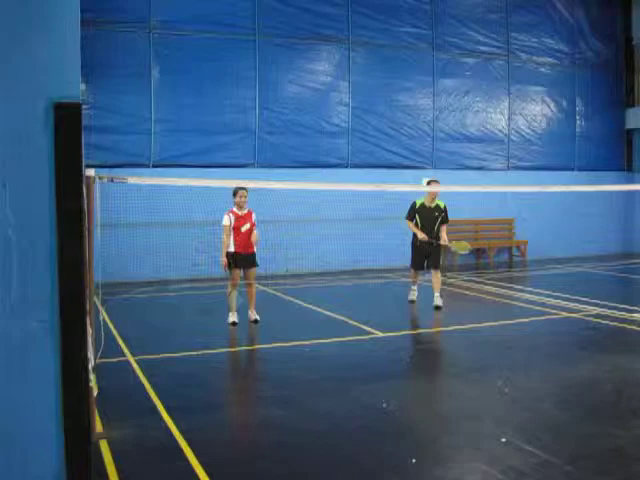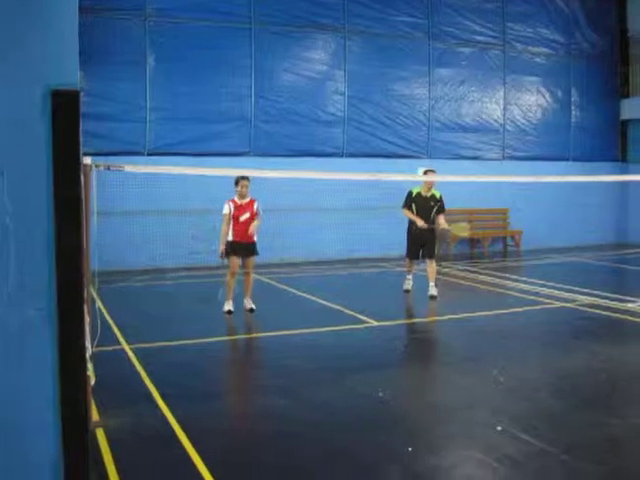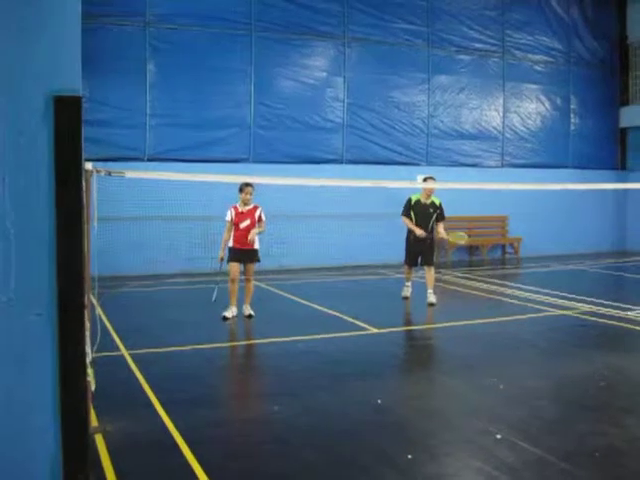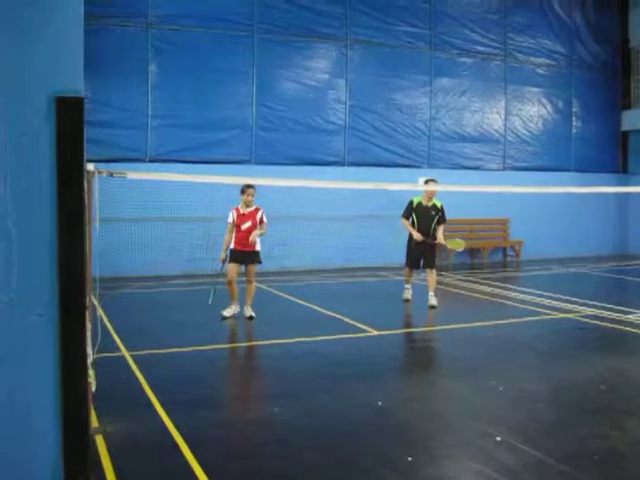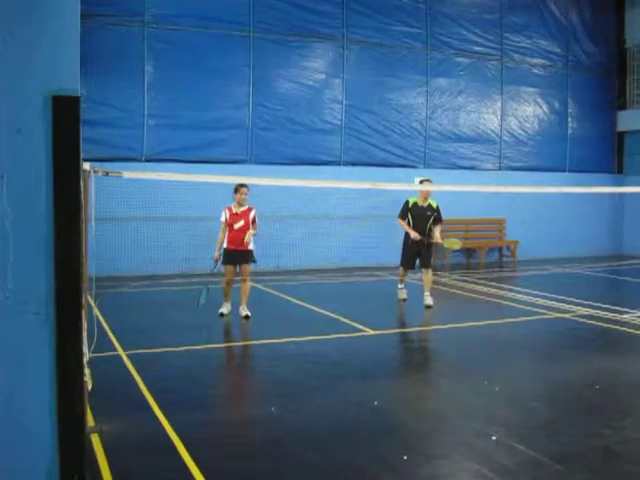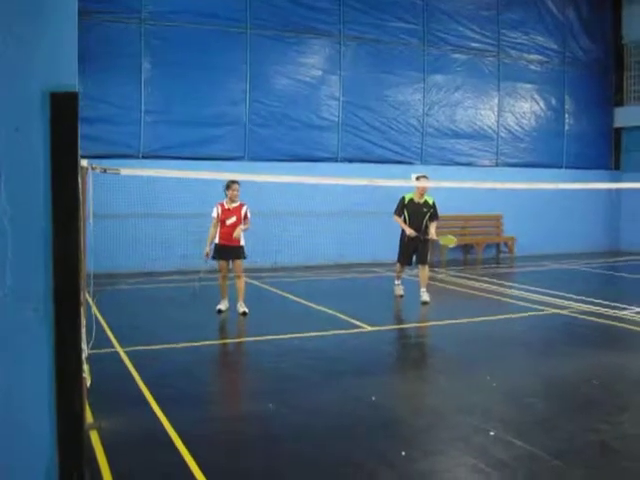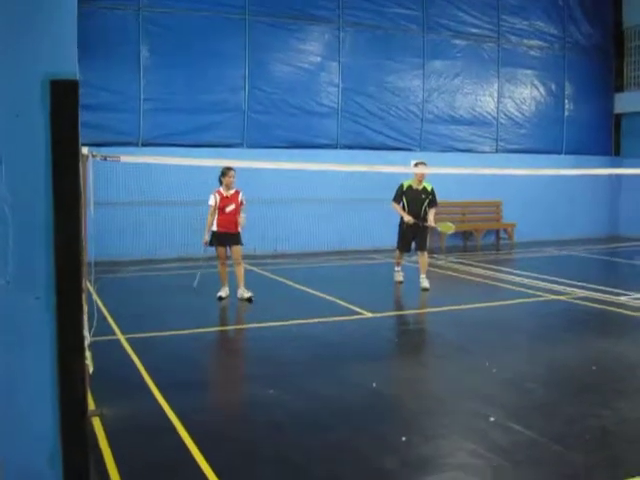
dt=0.3s
person 1, frame 1
left shoulder: (251, 214)
right shoulder: (229, 215)
right elbow: (226, 236)
left wrist: (255, 234)
right wrist: (224, 256)
left hip: (250, 253)
right hip: (235, 253)
left knee: (251, 283)
right knee: (233, 283)
left ankle: (252, 311)
right ankle: (233, 313)
person 1, frame 2
left shoulder: (254, 203)
right shoulder: (230, 204)
left elbow: (257, 219)
right elbow: (225, 225)
left wrist: (255, 224)
right wrist: (222, 244)
left hip: (250, 242)
right hip: (234, 242)
left knee: (249, 271)
right knee: (233, 271)
left ankle: (248, 299)
right ankle: (229, 301)
person 1, frame 3
left shoulder: (257, 210)
right shoulder: (232, 210)
left elbow: (262, 227)
right elbow: (228, 231)
left wrist: (255, 231)
right wrist: (222, 249)
left hip: (251, 248)
right hip: (234, 248)
left knee: (249, 278)
right knee: (233, 278)
left ankle: (247, 306)
right ankle: (233, 308)
person 1, frame 4
left shoulder: (259, 212)
right shoulder: (234, 212)
left elbow: (264, 229)
right elbow: (229, 233)
left wrist: (257, 233)
right wrist: (224, 251)
left hip: (252, 250)
right hip: (236, 250)
left knee: (250, 279)
right knee: (230, 279)
left ankle: (248, 308)
right ankle: (234, 306)
person 1, frame 5
left shoulder: (251, 211)
right shoulder: (227, 211)
left elbow: (255, 229)
right elbow: (222, 232)
left wrist: (251, 233)
right wrist: (217, 250)
left hip: (246, 249)
right hip: (229, 249)
left knee: (245, 278)
right knee: (228, 279)
left ankle: (243, 307)
right ankle: (226, 304)
person 1, frame 6
left shoulder: (243, 207)
right shoulder: (219, 207)
left elbow: (247, 225)
right elbow: (214, 227)
left wrist: (241, 228)
right wrist: (208, 246)
left hip: (237, 245)
right hip: (221, 245)
left knee: (239, 274)
right knee: (223, 274)
left ankle: (241, 303)
right ankle: (224, 301)
person 1, frame 7
left shoulder: (239, 194)
right shoulder: (216, 195)
right elbow: (211, 215)
left wrist: (242, 217)
right wrist: (206, 234)
left hip: (235, 232)
right hip: (219, 232)
left knee: (238, 261)
right knee: (222, 261)
left ankle: (242, 289)
right ankle: (224, 288)
person 2, frame 1
left shoulder: (442, 206)
right shoulder: (416, 204)
left elbow: (444, 224)
right elbow: (409, 221)
left wrist: (443, 234)
right wrist: (418, 232)
left hip: (435, 242)
right hip: (419, 242)
left knee: (435, 269)
right knee: (415, 268)
left ankle: (437, 297)
right ankle: (413, 289)
person 2, frame 2
left shoulder: (437, 196)
right shoulder: (412, 193)
left elbow: (440, 213)
right elbow: (405, 210)
left wrist: (442, 221)
right wrist: (417, 220)
left hip: (430, 231)
right hip: (414, 230)
left knee: (430, 258)
right knee: (410, 257)
left ankle: (432, 286)
right ankle: (409, 278)
person 2, frame 3
left shoulder: (437, 203)
right shoulder: (412, 200)
left elbow: (440, 221)
right elbow: (404, 218)
left wrist: (441, 230)
right wrist: (415, 229)
left hip: (428, 239)
right hip: (413, 238)
left knee: (429, 266)
right knee: (409, 264)
left ankle: (430, 293)
right ankle: (407, 286)
person 2, frame 4
left shoulder: (438, 206)
right shoulder: (414, 202)
left elbow: (441, 224)
right elbow: (404, 219)
left wrist: (439, 234)
right wrist: (413, 232)
left hip: (430, 241)
right hip: (415, 240)
left knee: (431, 268)
right knee: (410, 267)
left ankle: (431, 296)
right ankle: (407, 288)
person 2, frame 5
left shoulder: (434, 206)
right shoulder: (409, 203)
left elbow: (437, 223)
right elbow: (401, 220)
left wrist: (436, 233)
right wrist: (411, 231)
left hip: (427, 241)
right hip: (411, 240)
left knee: (427, 268)
right knee: (405, 266)
left ankle: (427, 295)
right ankle: (401, 287)
person 2, frame 6
left shoulder: (430, 202)
right shoulder: (405, 199)
left elbow: (434, 220)
right elbow: (397, 216)
left wrist: (432, 230)
right wrist: (406, 228)
left hip: (423, 237)
right hip: (407, 236)
left knee: (423, 264)
right knee: (401, 262)
left ankle: (423, 291)
right ankle: (398, 283)
person 2, frame 7
left shoulder: (429, 189)
right shoulder: (404, 186)
left elbow: (432, 206)
right elbow: (395, 203)
left wrist: (431, 217)
right wrist: (404, 215)
left hip: (422, 224)
right hip: (406, 223)
left knee: (422, 251)
right knee: (401, 249)
left ankle: (423, 278)
right ankle: (398, 270)
